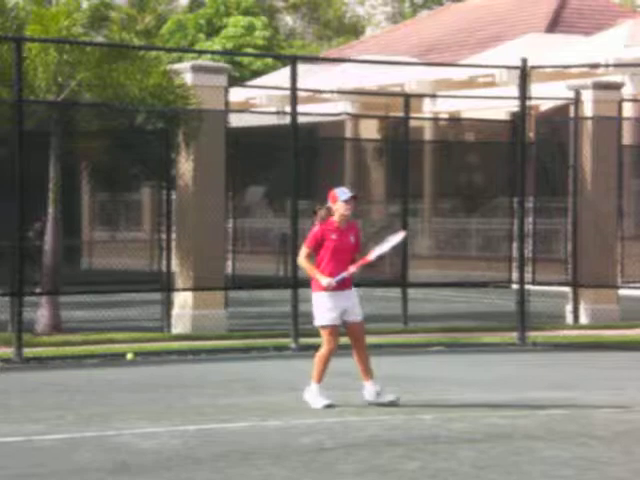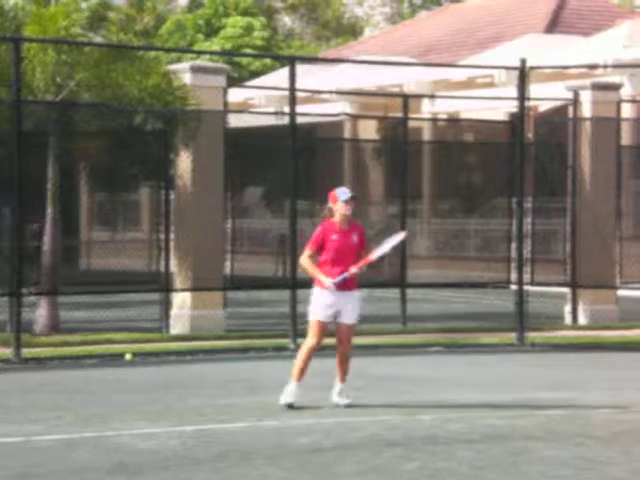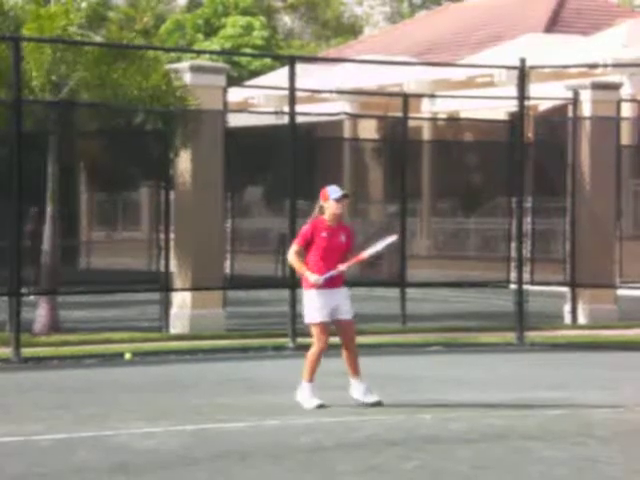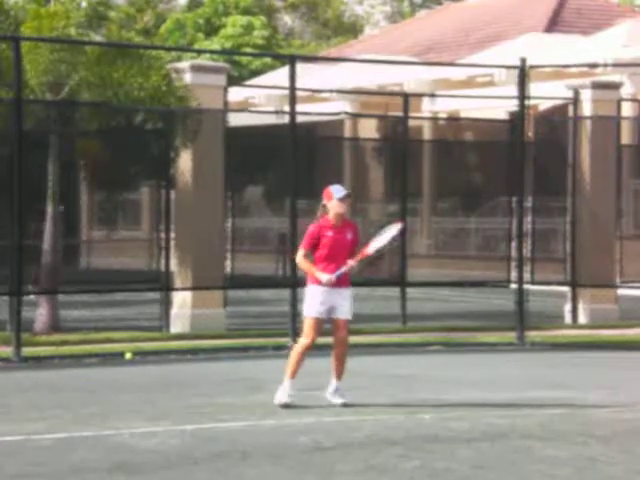
dt=0.4s
person 1, frame 1
left shoulder: (353, 230)
right shoulder: (321, 229)
right elbow: (302, 258)
right wrist: (320, 277)
left hip: (347, 292)
right hip: (325, 293)
left knee: (359, 342)
right knee: (330, 344)
left ankle: (371, 389)
right ankle: (313, 390)
person 1, frame 2
left shoulder: (358, 230)
right shoulder: (324, 230)
left elbow: (362, 258)
right elbow: (305, 259)
left wrist: (358, 268)
right wrist: (322, 277)
left hip: (350, 292)
right hip: (325, 291)
left knee: (345, 344)
right knee: (313, 341)
left ankle: (339, 390)
right ankle: (291, 388)
person 1, frame 3
left shoulder: (346, 231)
right shoulder: (312, 227)
right elbow: (292, 255)
left wrist: (346, 266)
right wrist: (307, 274)
left hip: (338, 290)
right hip: (316, 290)
left knee: (349, 340)
right knee: (321, 343)
left ankle: (358, 387)
right ankle: (305, 390)
person 1, frame 4
left shoulder: (352, 228)
right shoulder: (317, 227)
right elbow: (300, 258)
left wrist: (352, 263)
right wrist: (319, 274)
left hip: (342, 289)
right hip: (318, 288)
left knee: (342, 341)
right knee: (308, 339)
left ankle: (334, 388)
right ankle: (286, 387)
